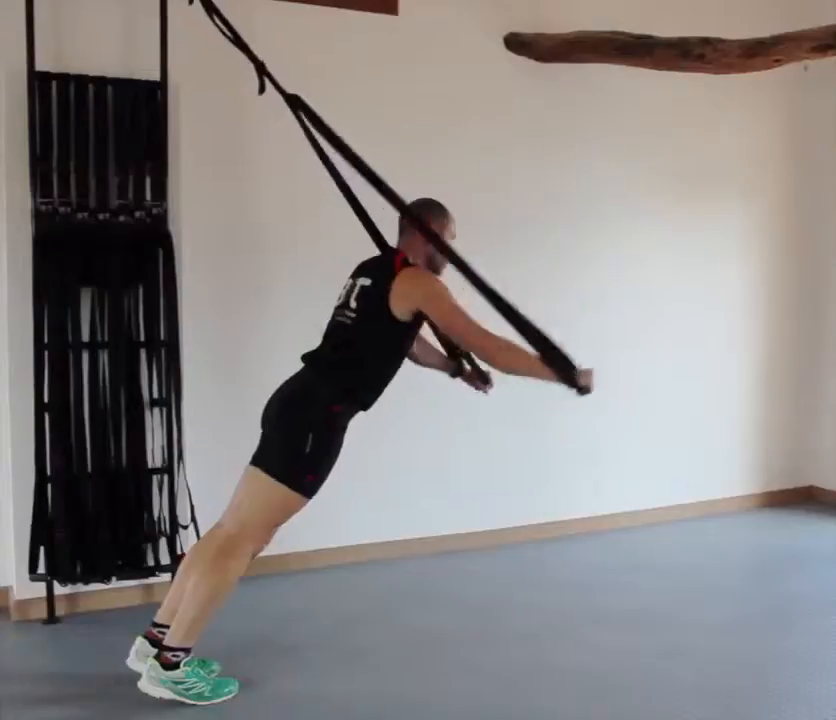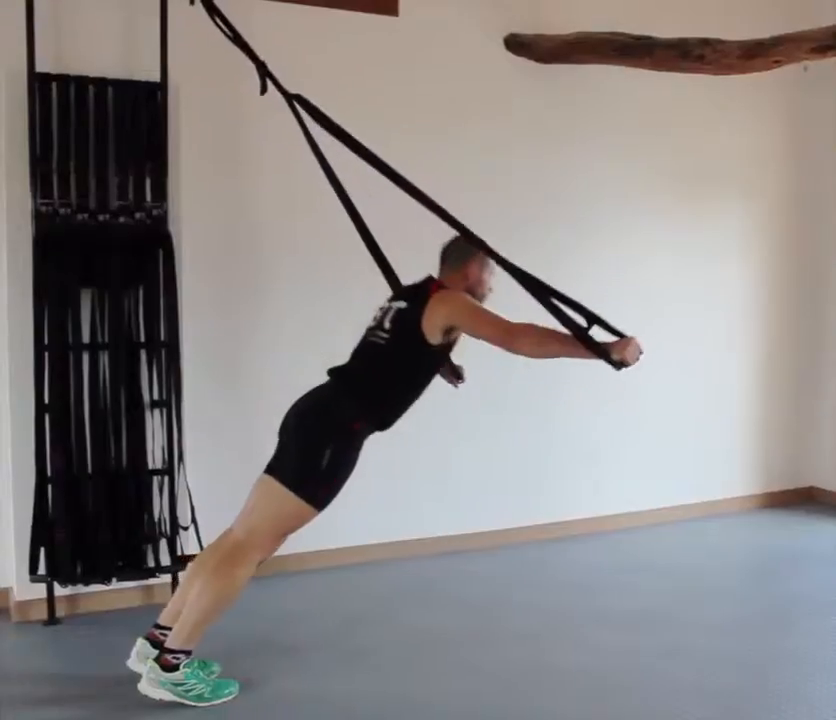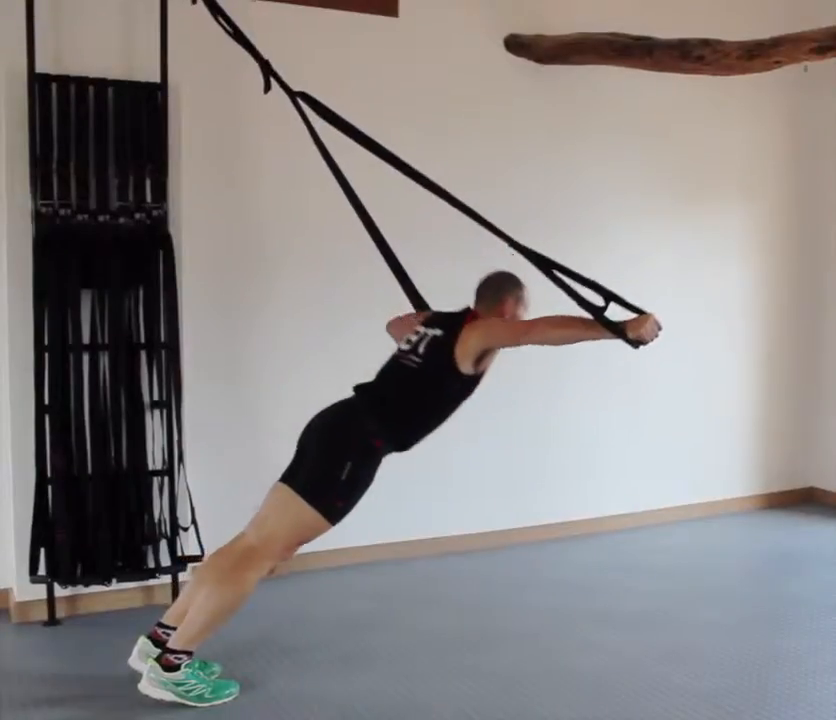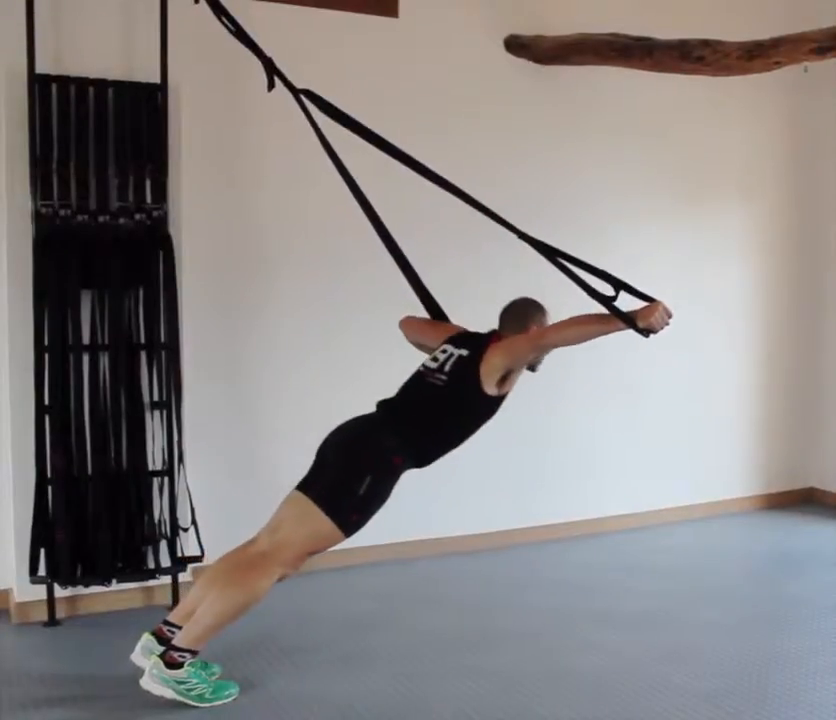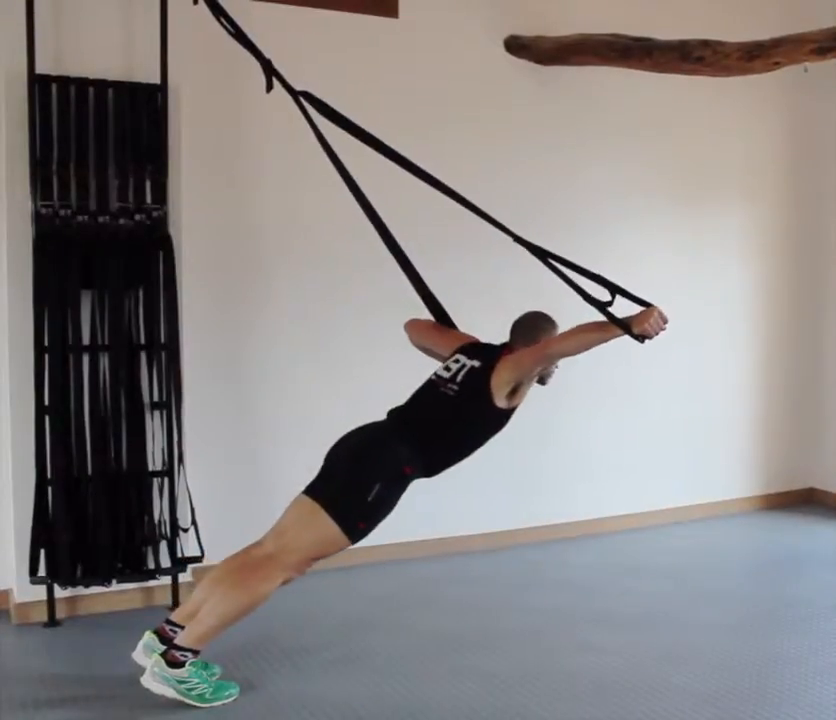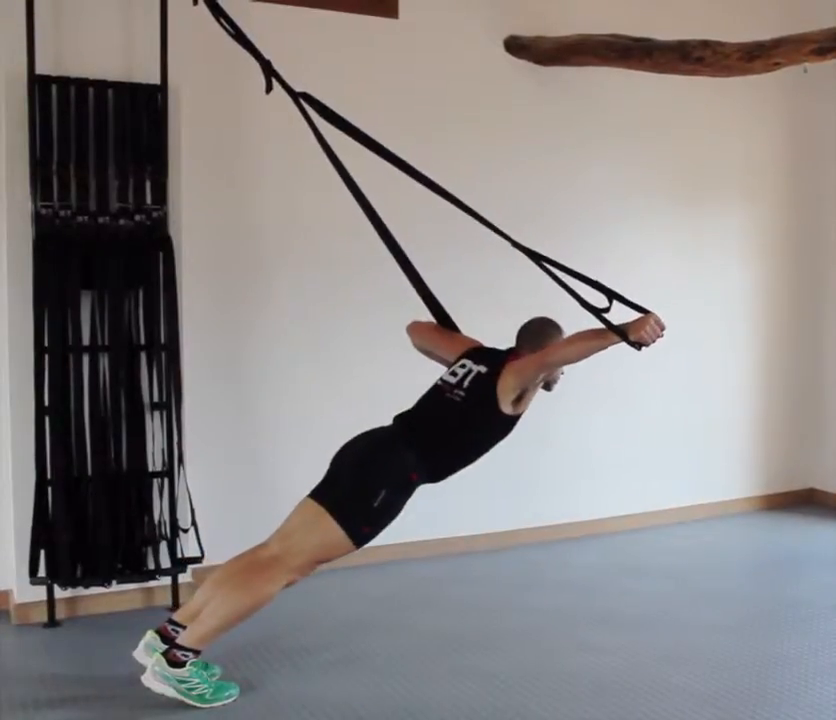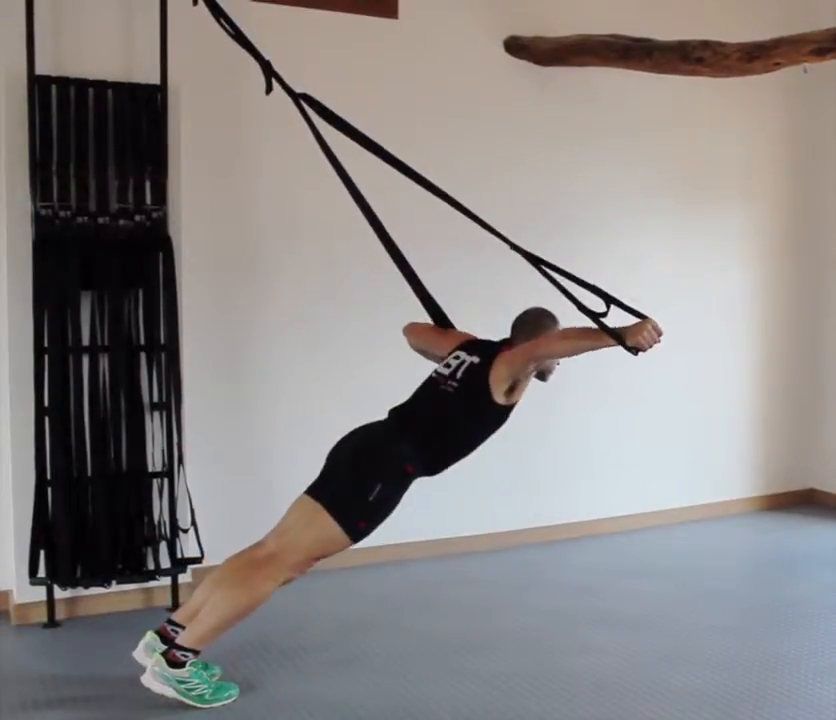
dt=0.3s
person 1, frame 1
left shoulder: (373, 272)
right shoulder: (416, 281)
right elbow: (483, 344)
left wrist: (456, 370)
left hip: (301, 400)
right hip: (317, 414)
left knee: (239, 530)
right knee: (244, 534)
left ankle: (156, 638)
right ankle: (168, 662)
person 1, frame 2
left shoulder: (410, 297)
right shoulder: (450, 304)
right elbow: (519, 339)
left wrist: (439, 364)
right wrist: (606, 351)
left hip: (318, 414)
right hip: (335, 428)
left knee: (247, 536)
right knee: (252, 541)
left ankle: (158, 640)
right ankle: (171, 664)
person 1, frame 3
left shoulder: (438, 322)
right shoulder: (481, 333)
left elbow: (395, 325)
right elbow: (542, 331)
right wrist: (624, 327)
left hip: (338, 427)
right hip: (355, 445)
left knee: (258, 541)
right knee: (265, 549)
left ankle: (160, 638)
right ankle: (171, 663)
person 1, frame 4
left shoulder: (460, 339)
right shoulder: (503, 357)
left elbow: (407, 323)
right elbow: (560, 336)
right wrist: (634, 319)
left hip: (357, 441)
right hip: (374, 458)
left knee: (270, 547)
right knee: (277, 555)
left ankle: (164, 636)
right ankle: (176, 661)
person 1, frame 5
left shoulder: (471, 349)
right shoulder: (513, 369)
left elbow: (414, 326)
right elbow: (558, 345)
right wrist: (629, 326)
left hip: (365, 447)
right hip: (383, 465)
left knee: (274, 549)
right knee: (282, 558)
left ankle: (166, 635)
right ankle: (177, 661)
person 1, frame 6
left shoulder: (476, 355)
right shoulder: (518, 375)
left elbow: (416, 328)
right elbow: (558, 352)
right wrist: (625, 333)
left hip: (371, 452)
right hip: (390, 472)
left knee: (279, 552)
right knee: (286, 561)
left ankle: (167, 635)
right ankle: (177, 659)
person 1, frame 7
left shoulder: (472, 347)
right shoulder: (511, 364)
left elbow: (412, 330)
right elbow: (553, 343)
right wrist: (623, 337)
left hip: (368, 448)
right hip: (384, 467)
left knee: (277, 550)
right knee: (283, 559)
left ankle: (168, 635)
right ankle: (176, 660)
